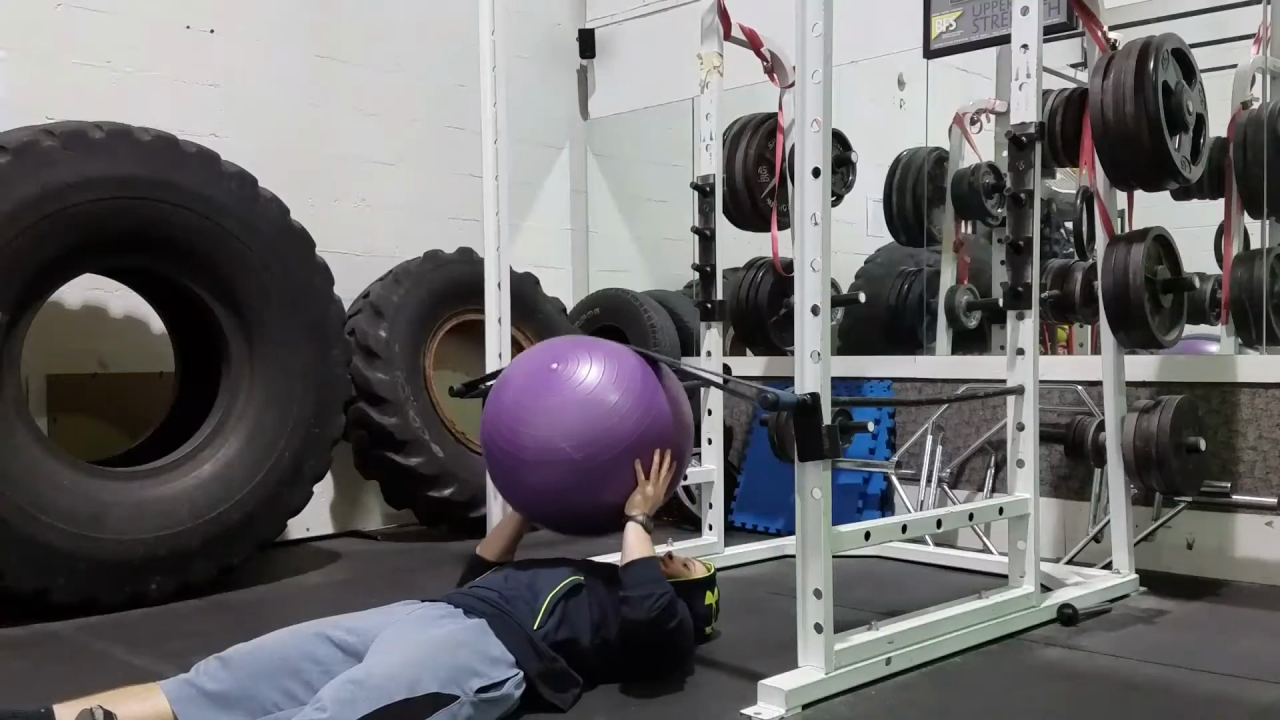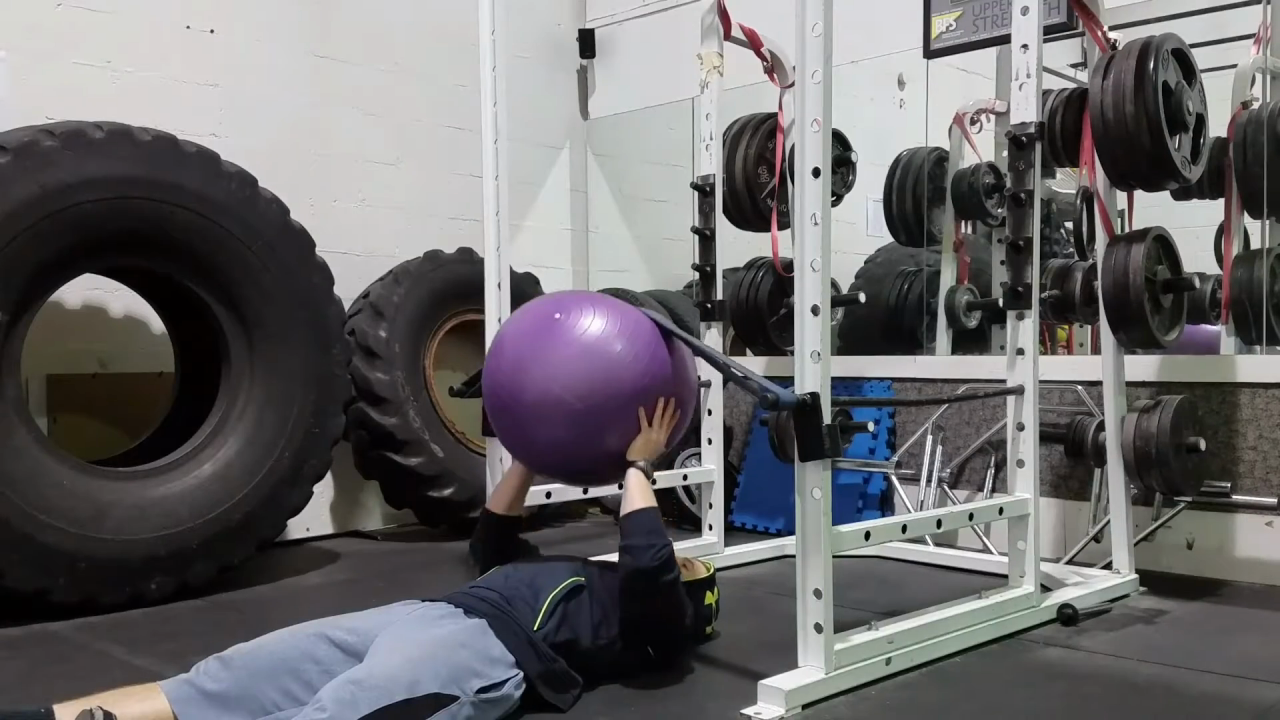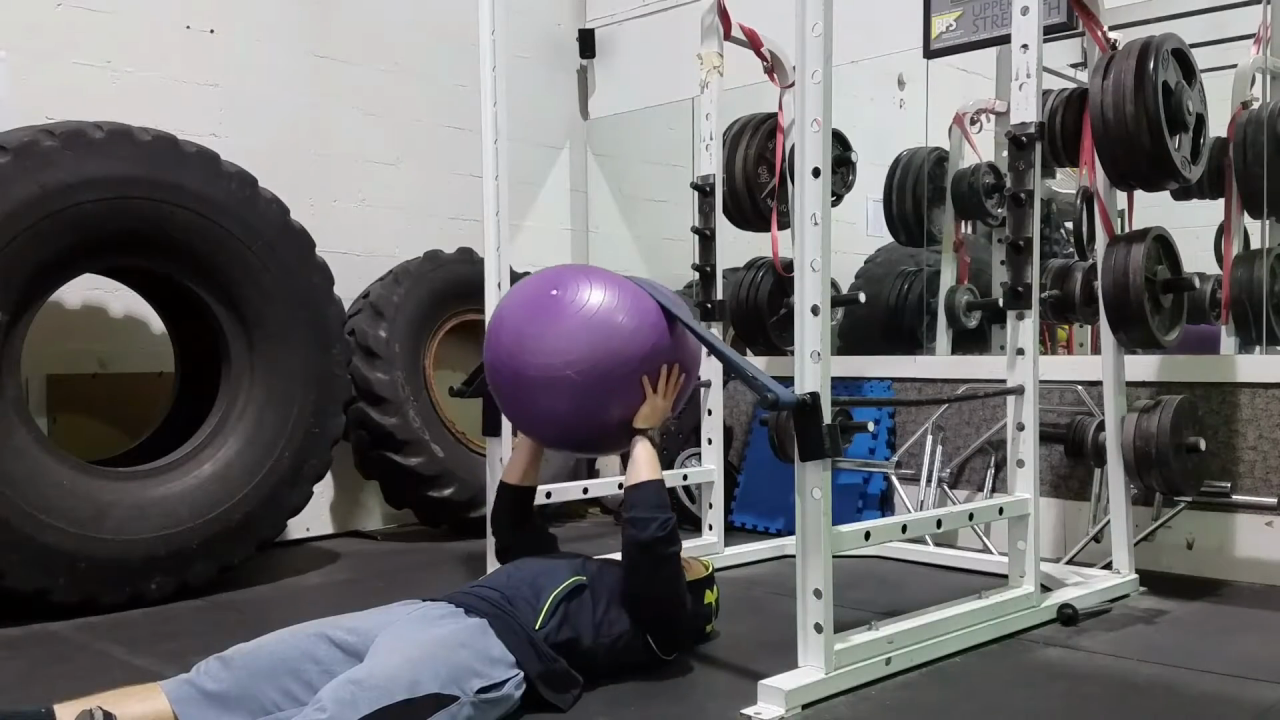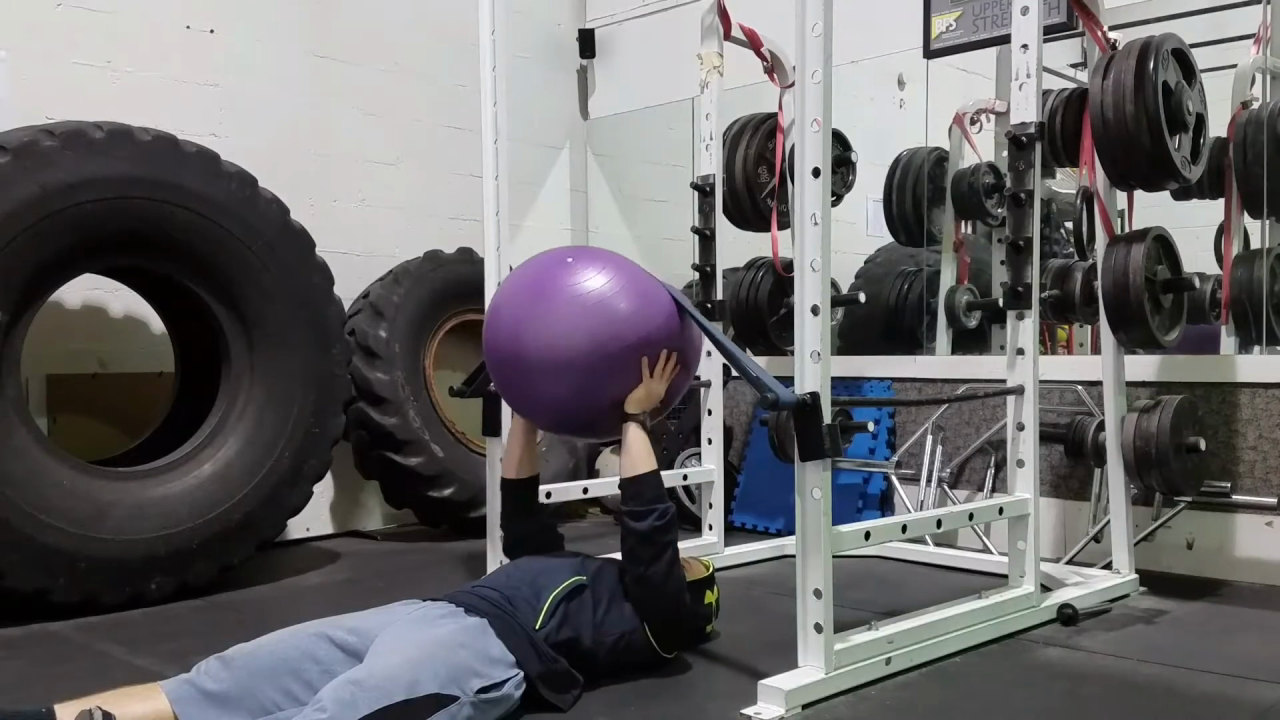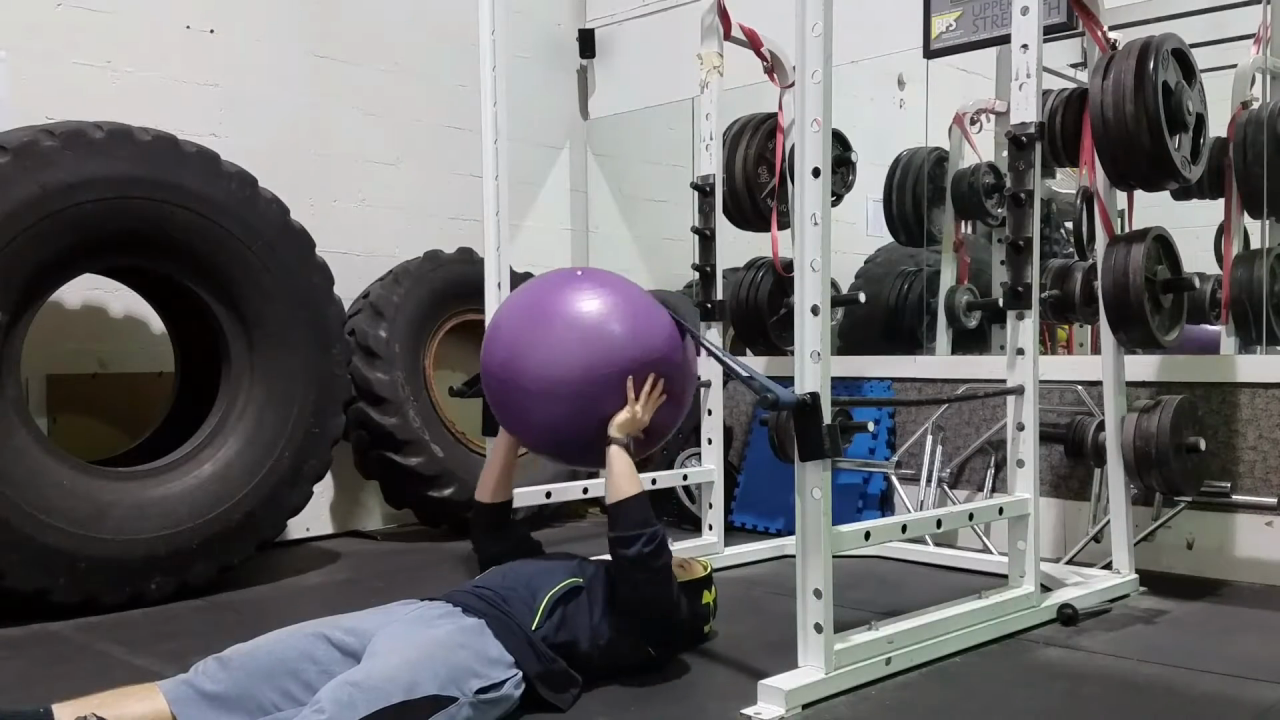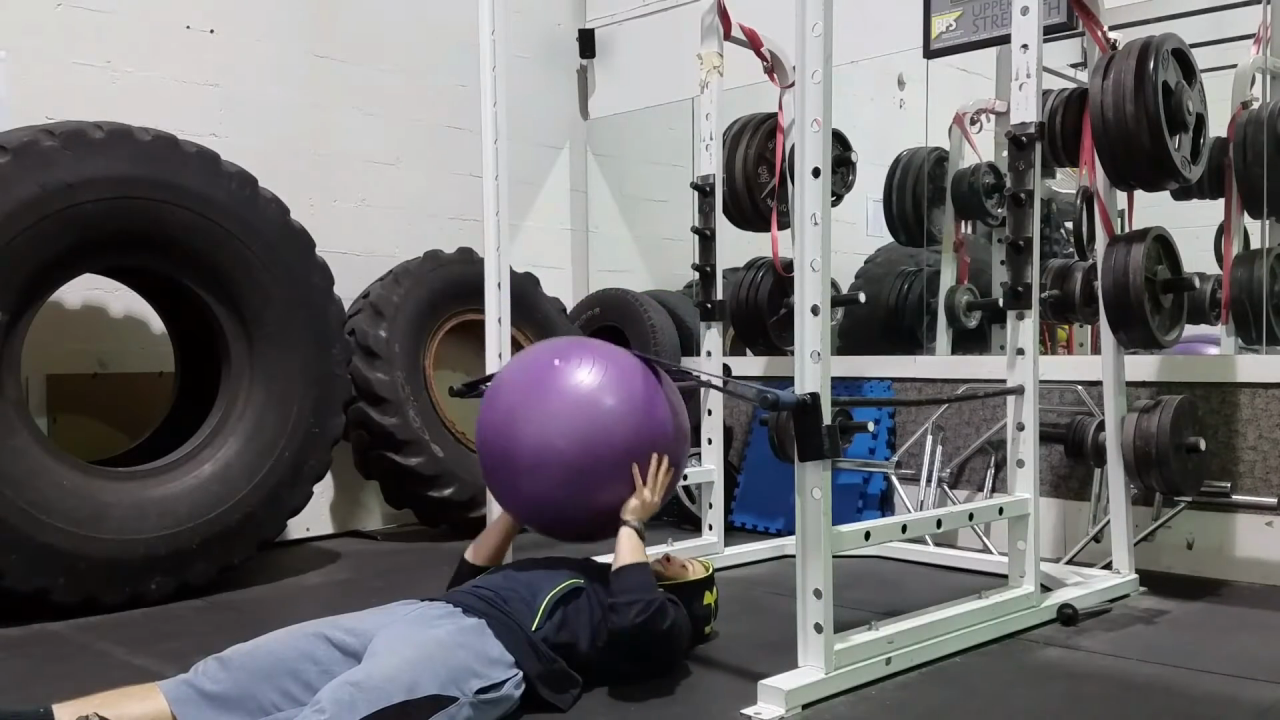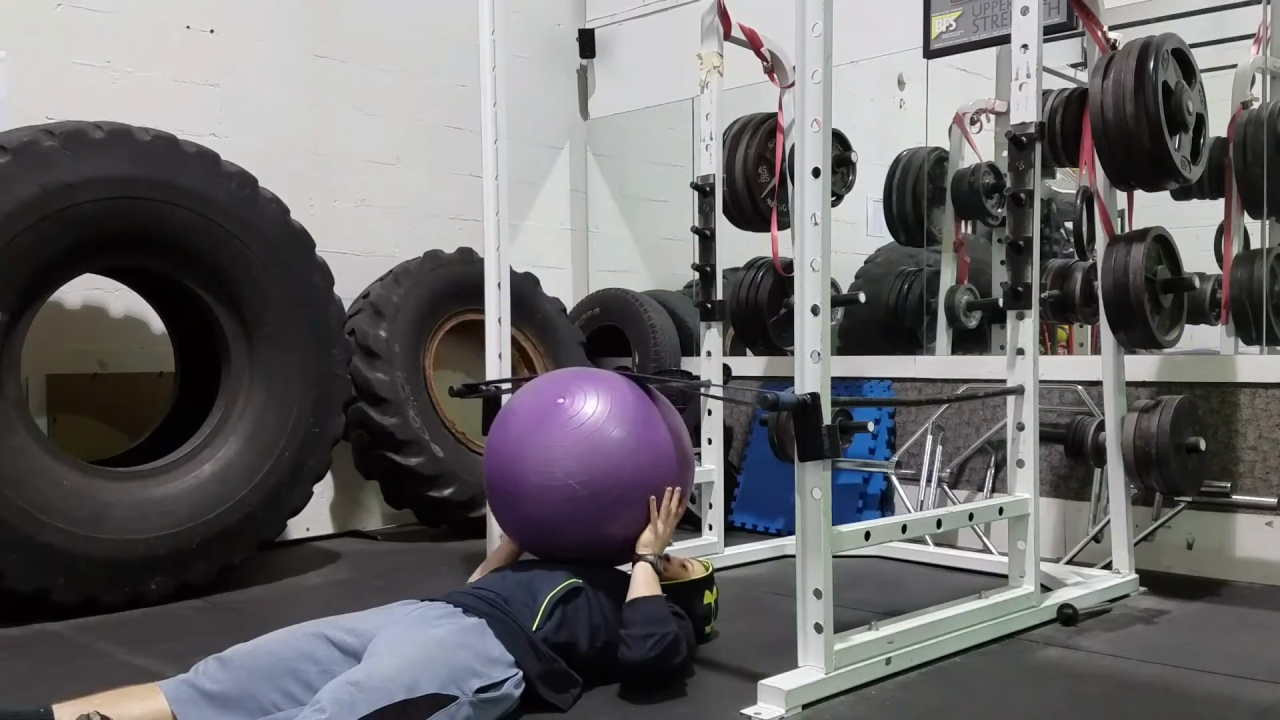
dt=0.3s
person 1, frame 1
left shoulder: (669, 631)
right shoulder: (596, 580)
left elbow: (648, 609)
right elbow: (477, 575)
left wrist: (638, 516)
left hip: (492, 650)
right hip: (422, 614)
person 1, frame 2
left shoulder: (663, 623)
right shoulder: (579, 576)
left elbow: (648, 563)
right elbow: (489, 545)
left wrist: (638, 465)
left hip: (490, 649)
right hip: (422, 614)
person 1, frame 3
left shoulder: (661, 620)
right shoulder: (575, 574)
left elbow: (651, 537)
right elbow: (512, 519)
left wrist: (644, 433)
left hip: (489, 651)
right hip: (422, 615)
person 1, frame 4
left shoulder: (662, 618)
right shoulder: (571, 573)
left elbow: (648, 523)
right elbow: (520, 509)
left wrist: (635, 417)
left hip: (490, 649)
right hip: (421, 615)
person 1, frame 5
left shoulder: (659, 620)
right shoulder: (574, 574)
left elbow: (640, 550)
right elbow: (491, 528)
left wrist: (619, 444)
right wrist: (516, 428)
left hip: (487, 650)
right hip: (418, 612)
person 1, frame 6
left shoulder: (663, 630)
right shoulder: (581, 577)
left elbow: (633, 614)
right elbow: (469, 578)
left wrist: (630, 523)
left hip: (490, 649)
right hip: (417, 615)
person 1, frame 7
left shoulder: (669, 633)
right shoulder: (598, 580)
left elbow: (643, 656)
left wrist: (646, 554)
left hip: (489, 652)
right hip: (418, 613)
